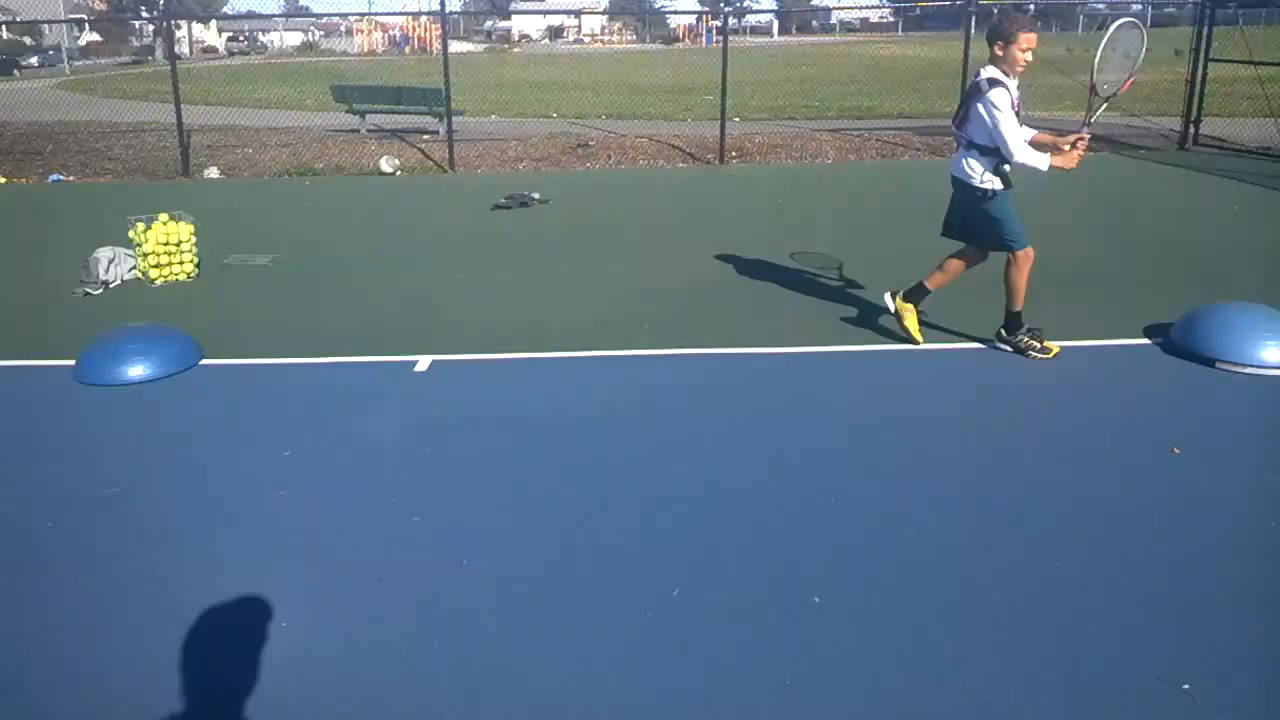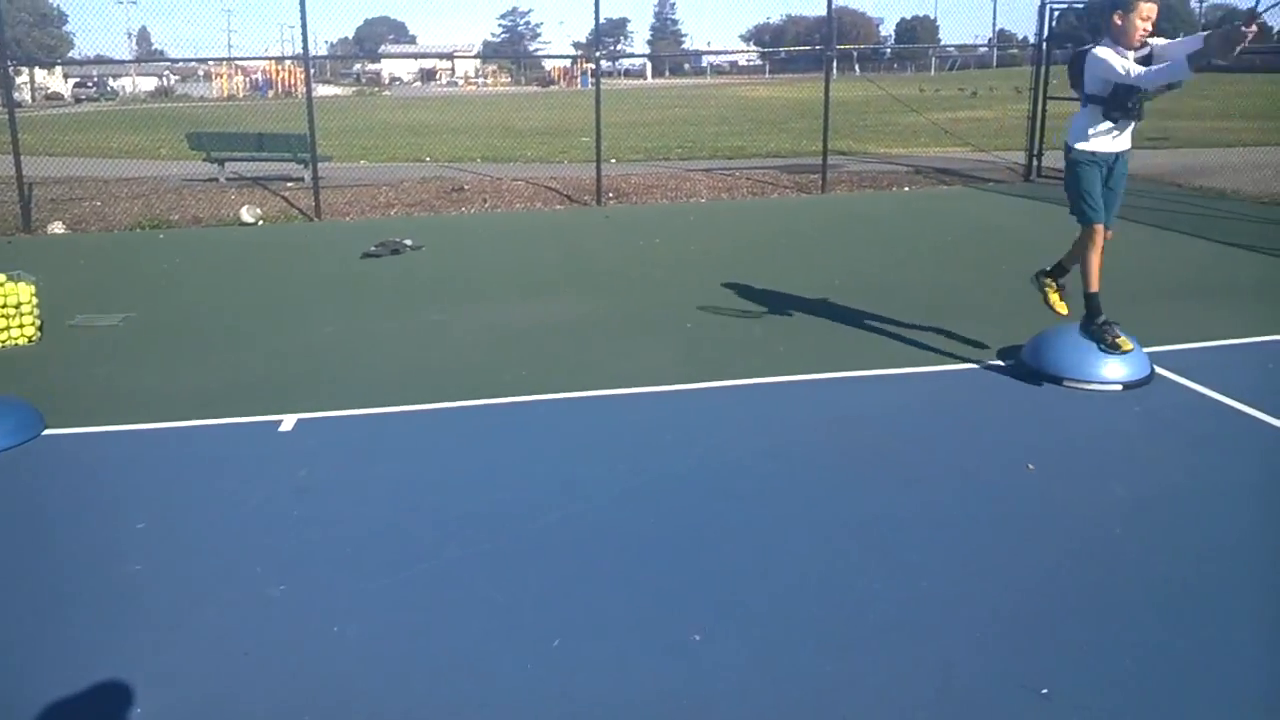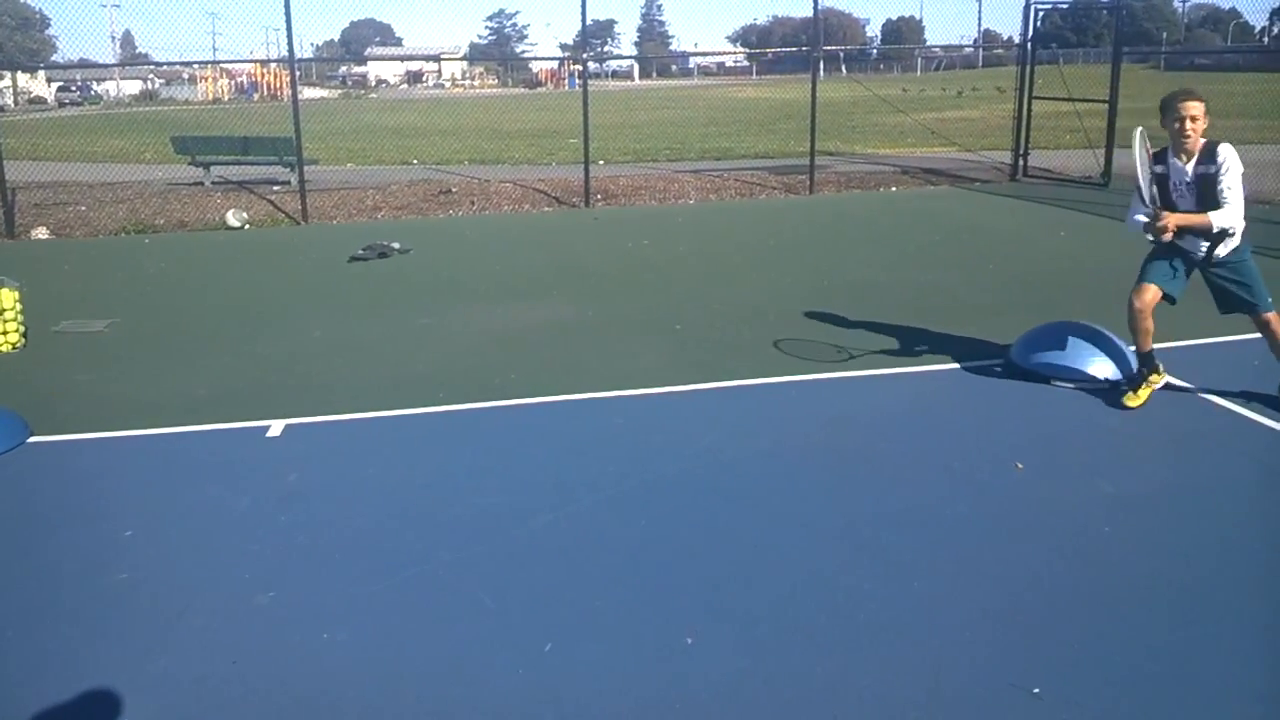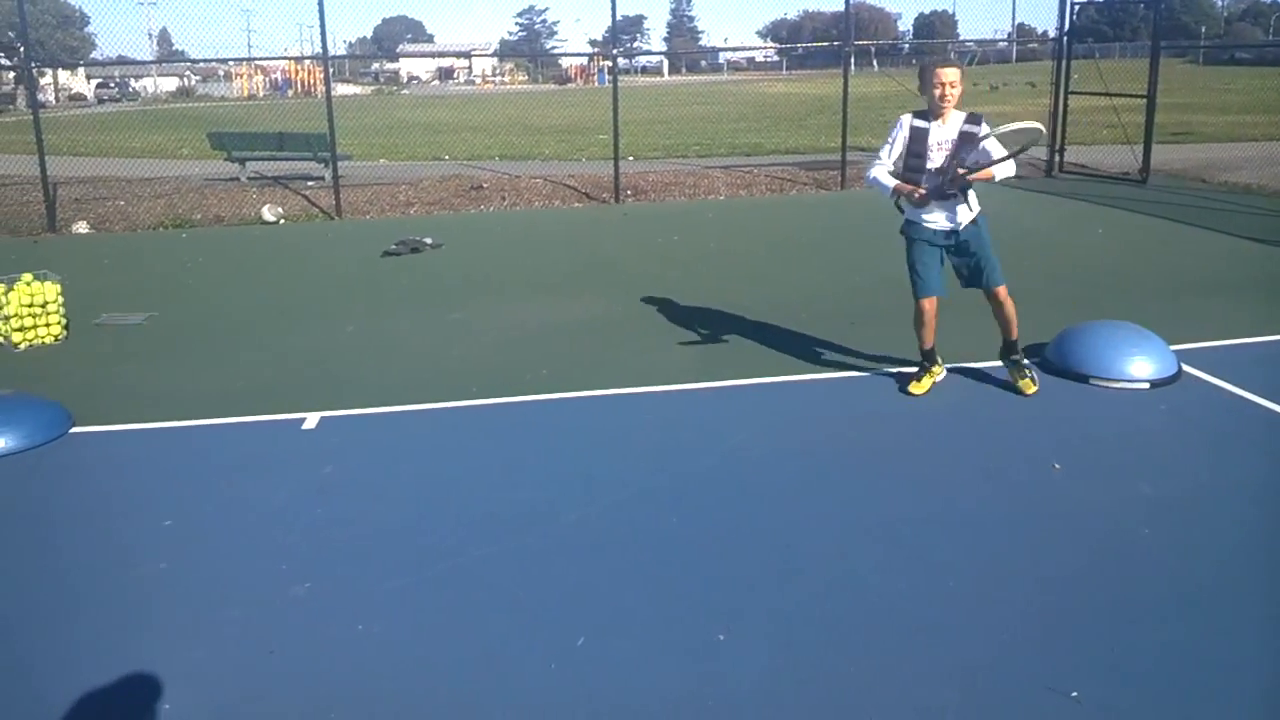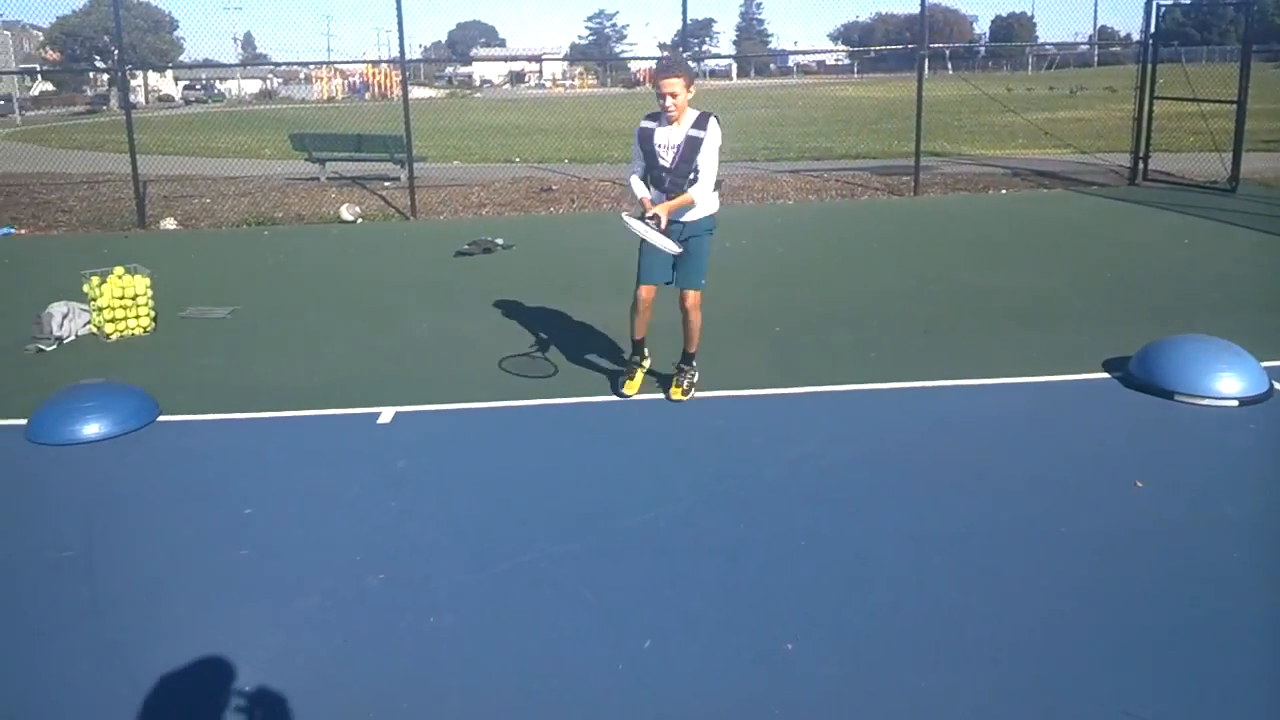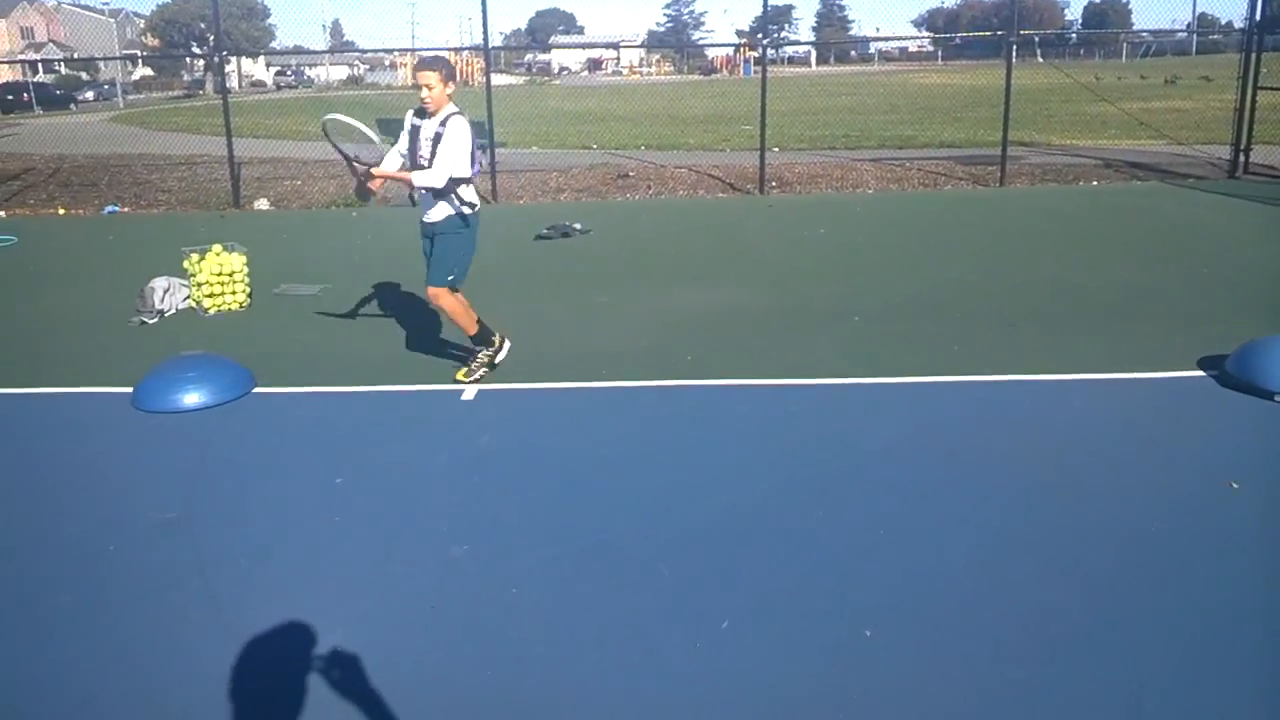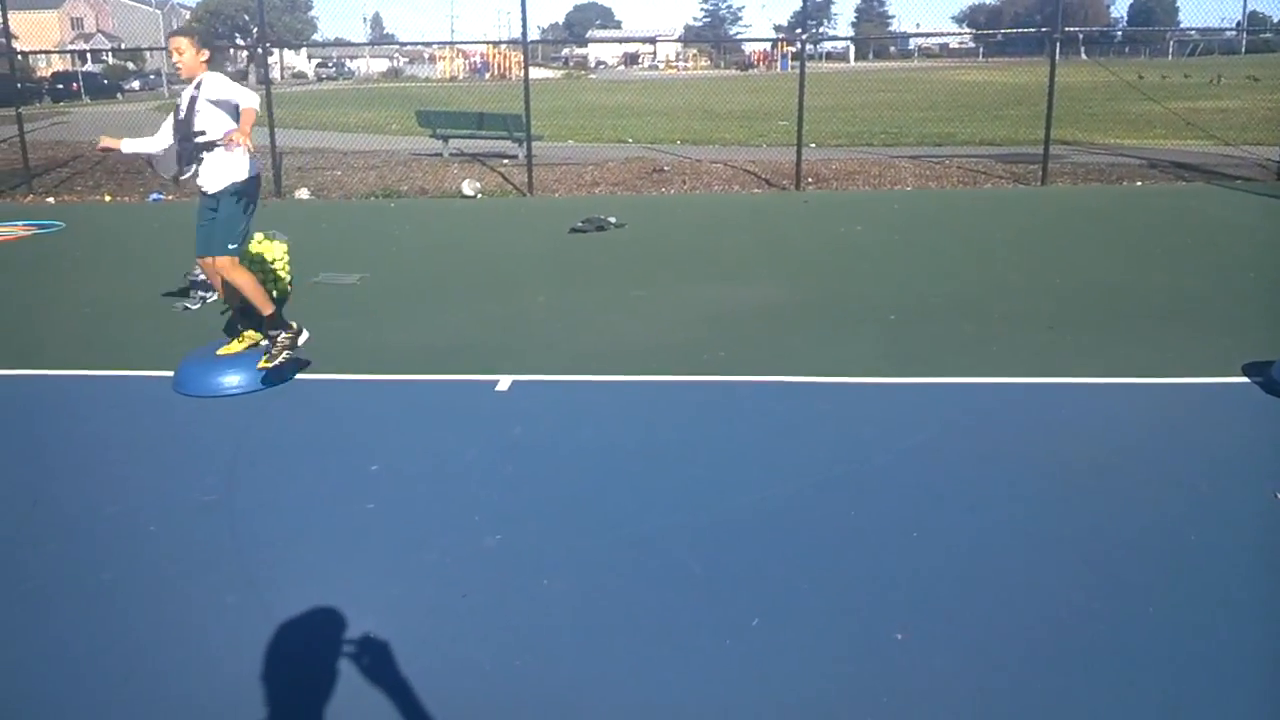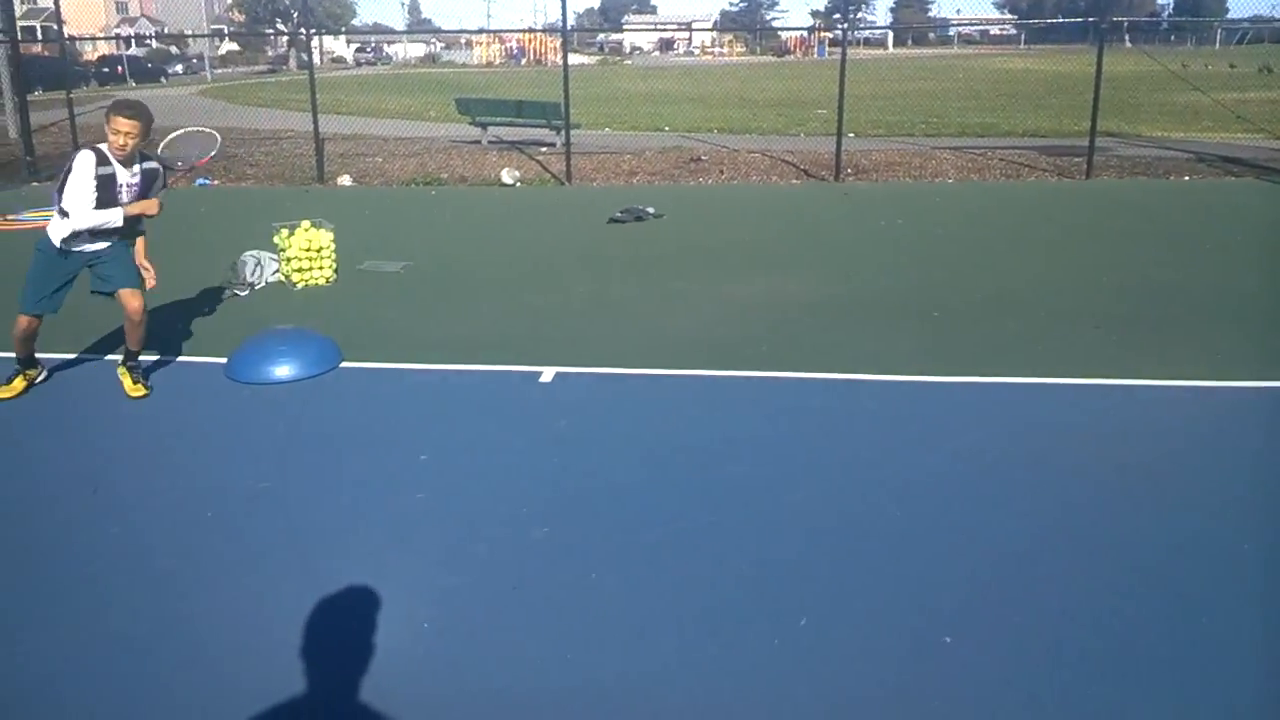
dt=0.7s
person 1, frame 1
left shoulder: (1002, 82)
right shoulder: (994, 92)
left elbow: (1014, 133)
right elbow: (1015, 153)
left wrist: (1061, 141)
right wrist: (1060, 161)
left hip: (974, 179)
right hip: (980, 185)
left knee: (975, 253)
right knee: (1023, 254)
left ankle: (906, 299)
right ankle: (1014, 331)
person 1, frame 2
left shoulder: (1149, 49)
right shoulder: (1101, 57)
left elbow: (1183, 46)
right elbow: (1143, 80)
left wrist: (1225, 36)
right wrist: (1196, 58)
left hip: (1116, 152)
right hip: (1086, 152)
left knee: (1102, 234)
right knee: (1094, 231)
left ankle: (1051, 276)
right ankle: (1094, 317)
person 1, frame 3
left shoulder: (1223, 156)
right shoulder: (1154, 165)
left elbow: (1234, 216)
right elbow: (1138, 216)
left wrist: (1179, 220)
right wrist: (1151, 225)
left hip: (1224, 248)
right hip: (1174, 248)
right knee: (1139, 305)
right ankle: (1148, 372)
person 1, frame 4
left shoulder: (974, 125)
right shoulder: (909, 124)
left elbow: (1008, 165)
right elbow: (877, 169)
left wrist: (972, 175)
right wrist: (901, 190)
left hip: (965, 224)
right hip: (922, 227)
left knee: (999, 295)
right knee: (926, 306)
left ankle: (1013, 357)
right ankle: (930, 365)
person 1, frame 5
left shoulder: (707, 125)
right shoulder: (648, 126)
left elbow: (707, 180)
right elbow: (637, 174)
left wrist: (669, 205)
right wrist: (646, 202)
left hip: (698, 221)
right hip: (659, 221)
left knee: (690, 300)
right knee: (644, 294)
left ankle: (687, 365)
right ankle: (637, 358)
person 1, frame 6
left shoulder: (456, 124)
right shoulder: (415, 117)
left elbow: (438, 177)
right elbow: (399, 153)
left wrist: (388, 174)
right wrist: (378, 176)
left hip: (457, 218)
right hip: (431, 217)
left knee: (436, 292)
right knee: (447, 290)
left ankle: (487, 343)
right ankle: (488, 345)
person 1, frame 7
left shoulder: (213, 83)
right shoulder: (187, 97)
left elbow: (247, 98)
right elbow: (161, 142)
left wrist: (243, 127)
right wrist: (118, 145)
left hip: (234, 184)
right hip: (212, 189)
left knee: (224, 262)
right knee: (209, 264)
left ankle: (284, 329)
right ankle: (255, 329)
person 1, frame 8
left shoulder: (152, 170)
right shoulder: (88, 160)
right elbow: (78, 220)
left wrist: (139, 252)
right wrist: (134, 208)
left hip: (110, 244)
right hip: (63, 245)
left knee: (135, 306)
right knee: (27, 321)
left ankle: (130, 365)
right ankle: (28, 368)
